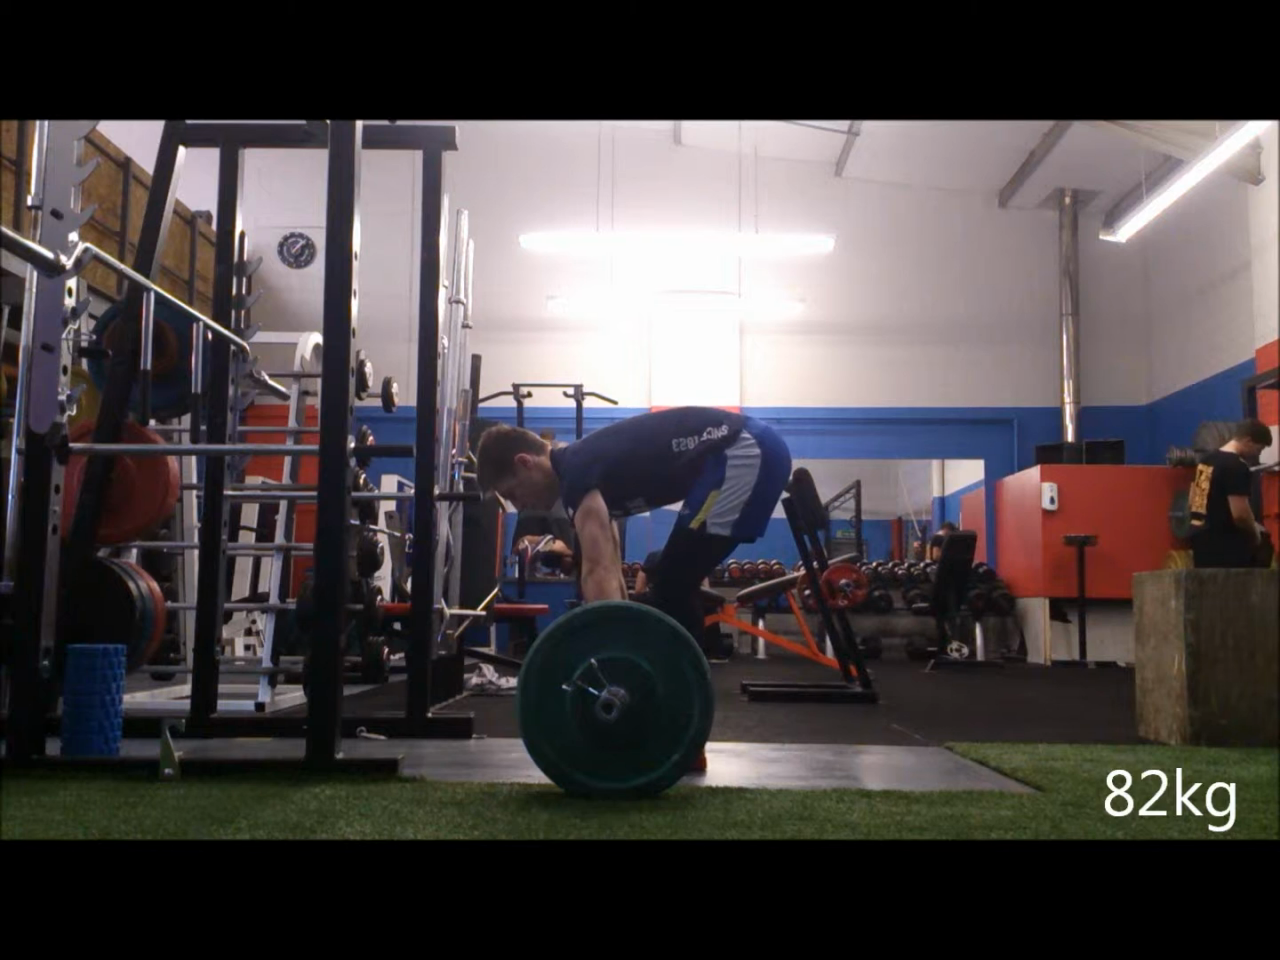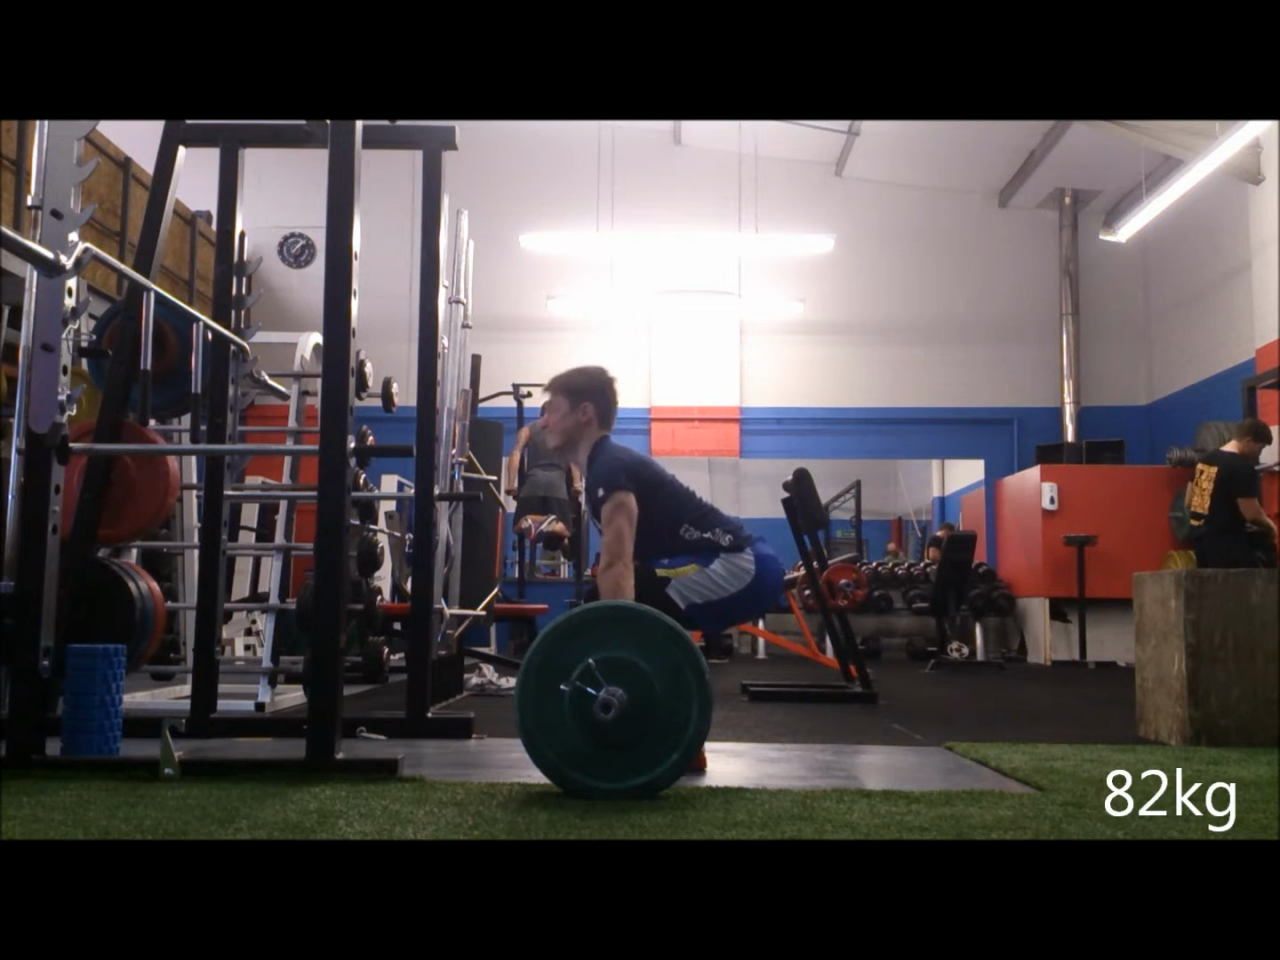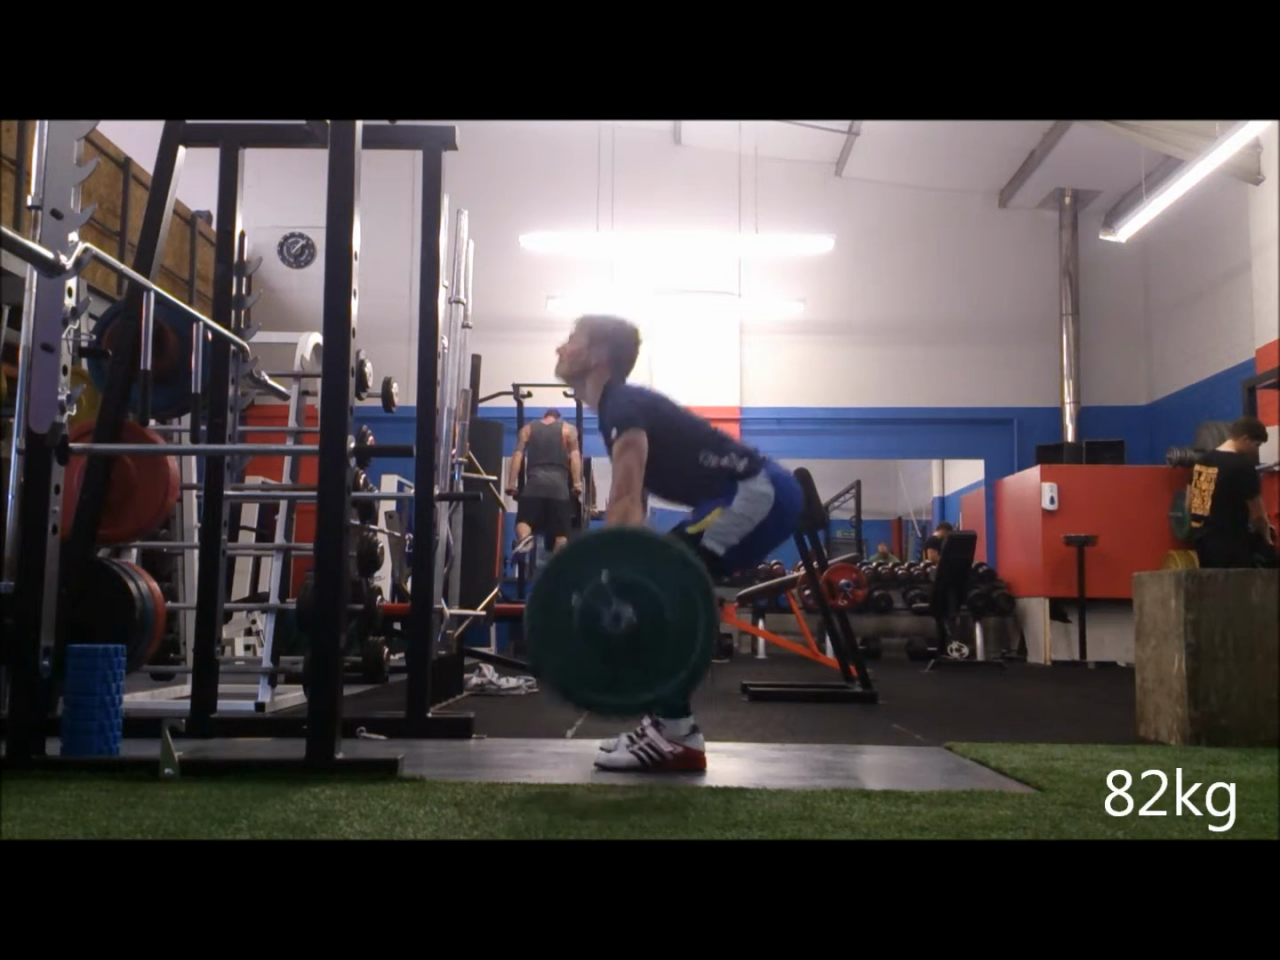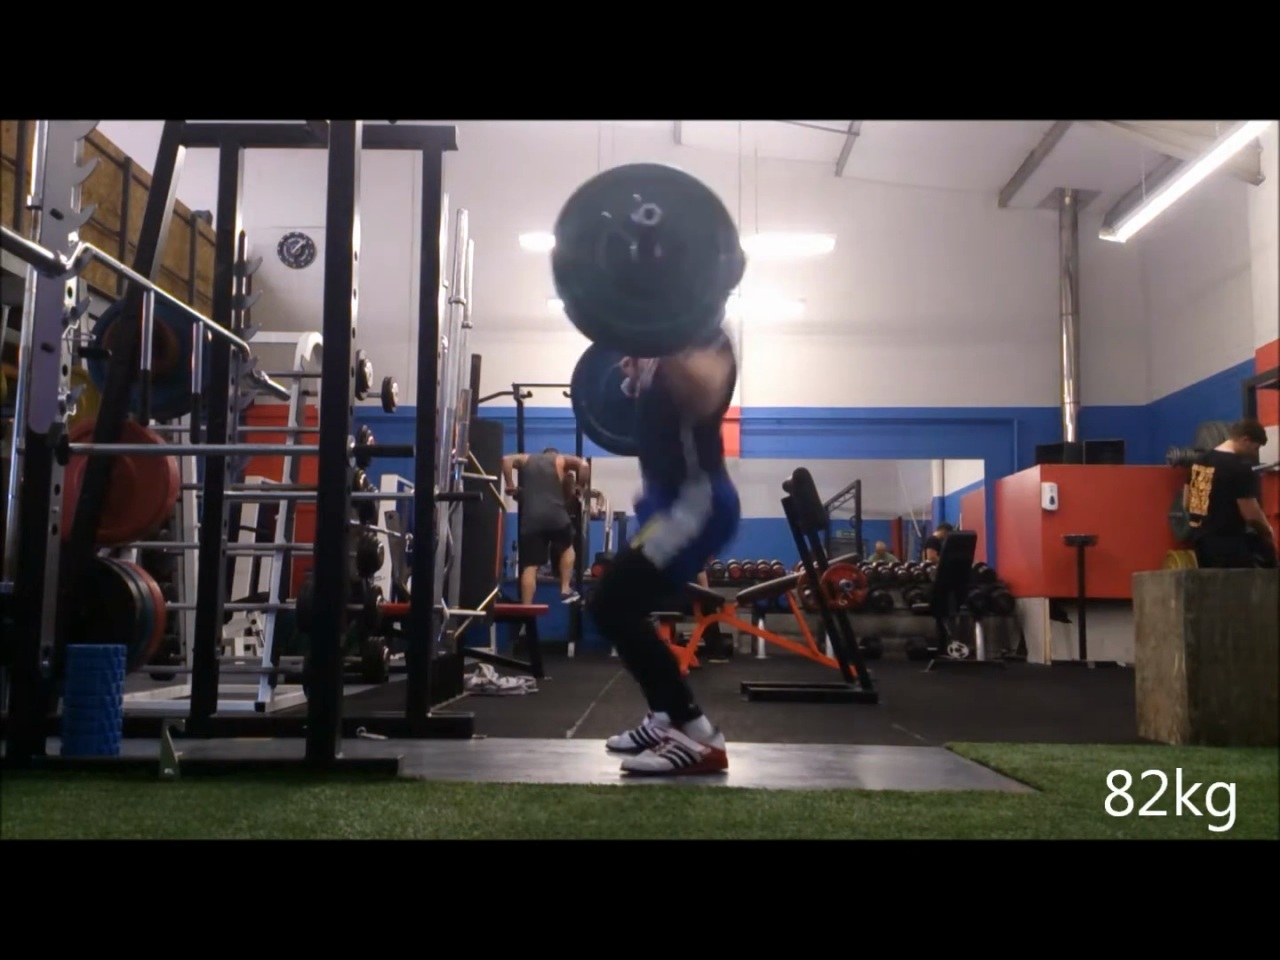
dt=0.7s
person 1, frame 1
left shoulder: (576, 471)
right shoulder: (583, 464)
left elbow: (599, 571)
right elbow: (609, 569)
left hip: (745, 454)
right hip: (752, 451)
left knee: (674, 583)
right knee: (673, 583)
person 1, frame 2
left shoulder: (609, 469)
right shoulder: (612, 465)
left elbow: (616, 567)
right elbow: (622, 564)
left hip: (741, 569)
right hip: (745, 567)
left knee: (607, 607)
right knee: (610, 607)
person 1, frame 3
left shoulder: (624, 405)
right shoulder: (620, 404)
left elbow: (625, 503)
right elbow: (629, 499)
left hip: (757, 493)
right hip: (753, 493)
left ankle: (676, 738)
right ankle: (671, 723)
person 1, frame 4
left shoulder: (704, 342)
right shoulder: (673, 353)
left elbow: (701, 399)
right wrist: (640, 377)
left hip: (697, 502)
right hip: (677, 499)
left knee: (612, 605)
right knee: (610, 605)
left ankle: (698, 737)
right ankle: (668, 719)
